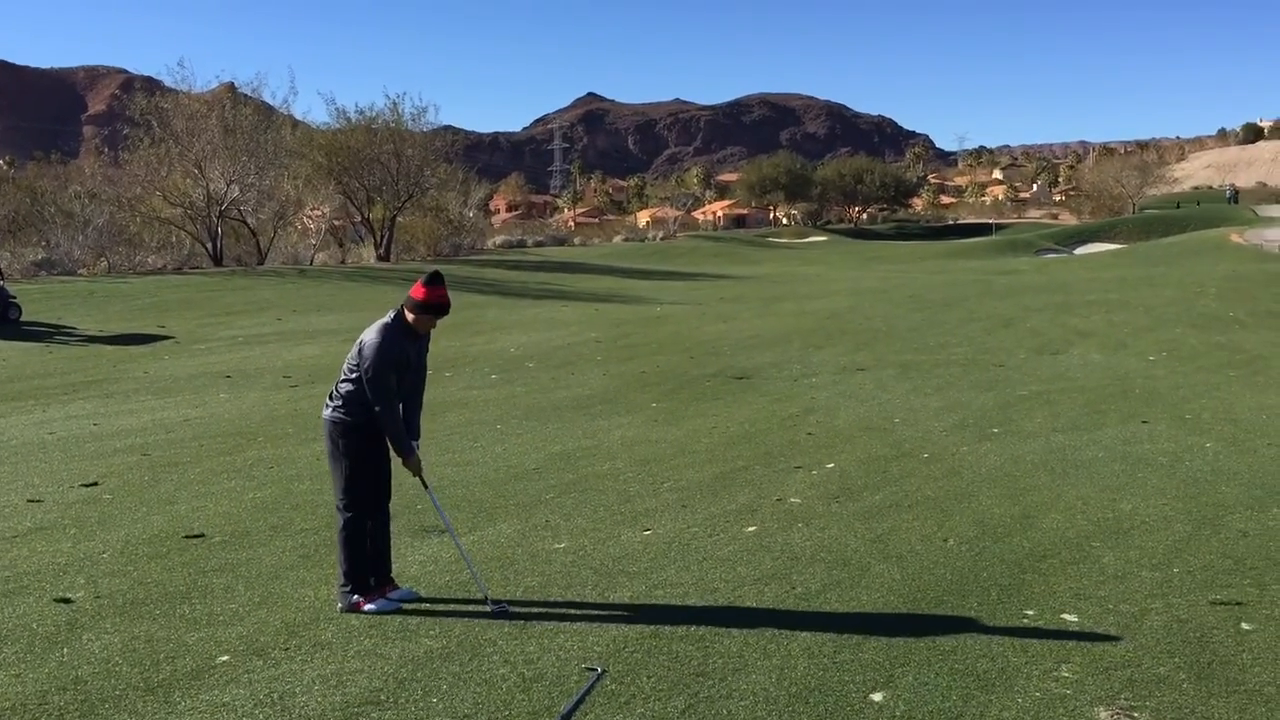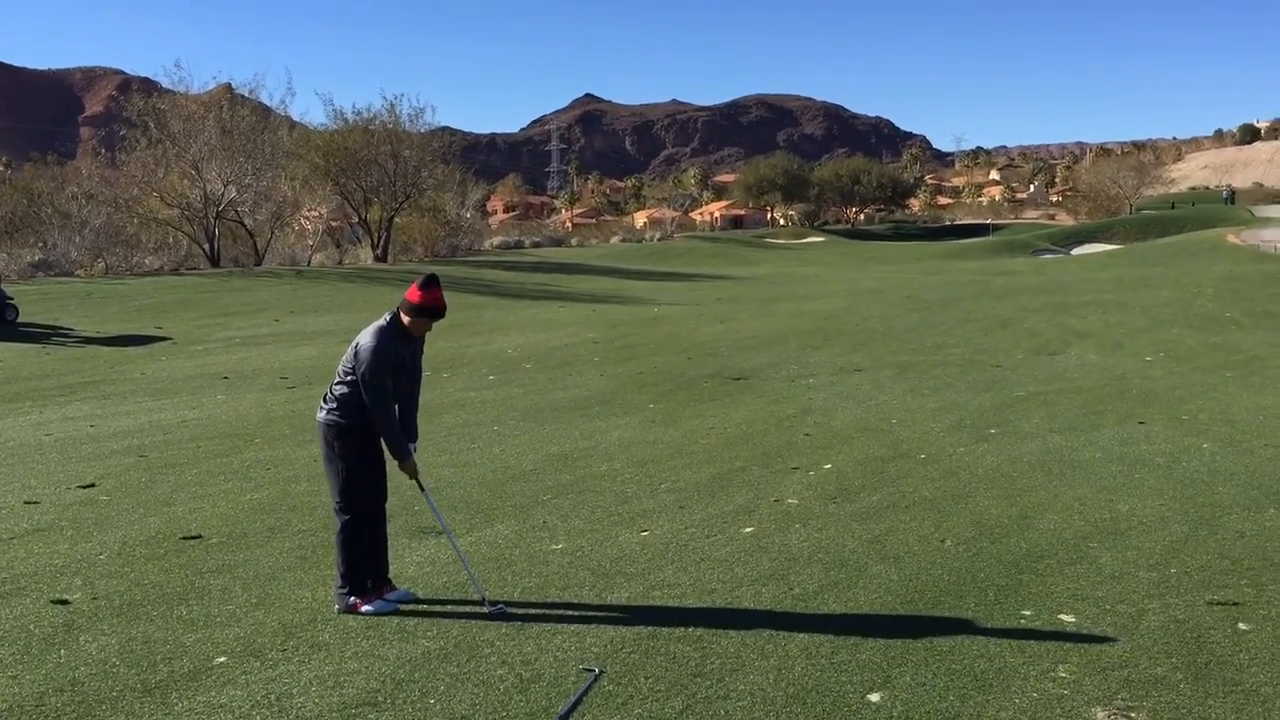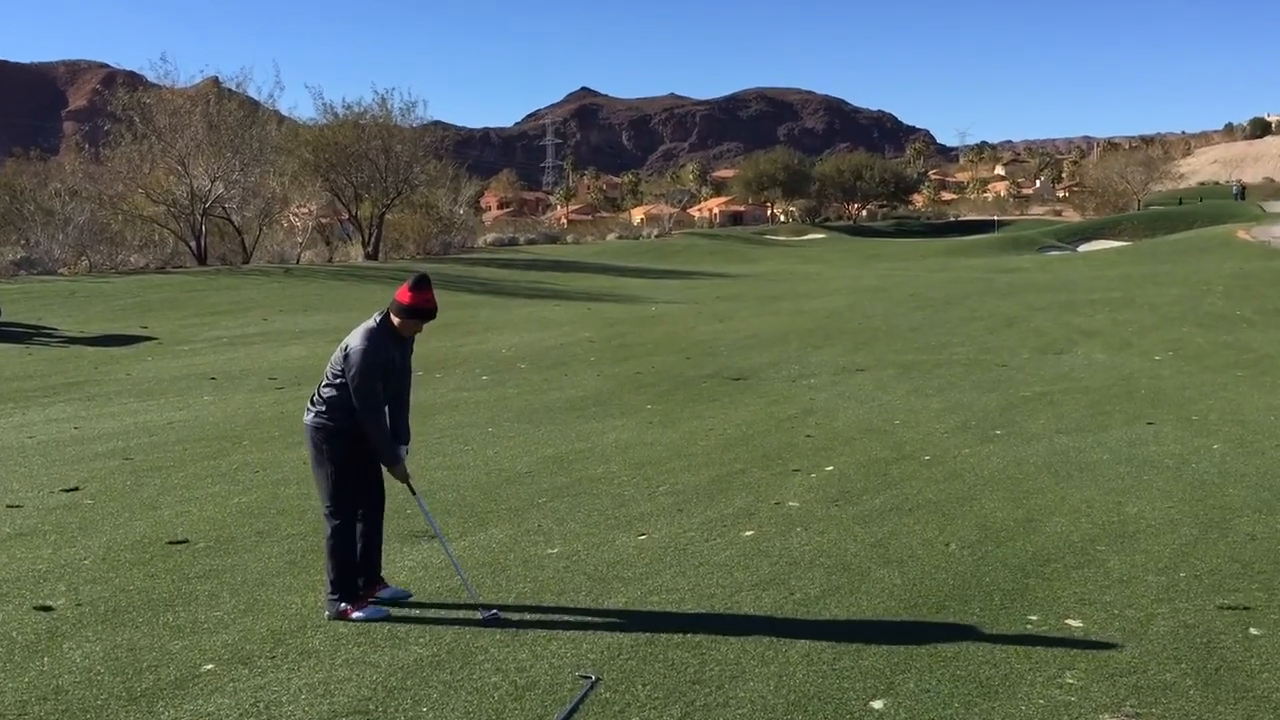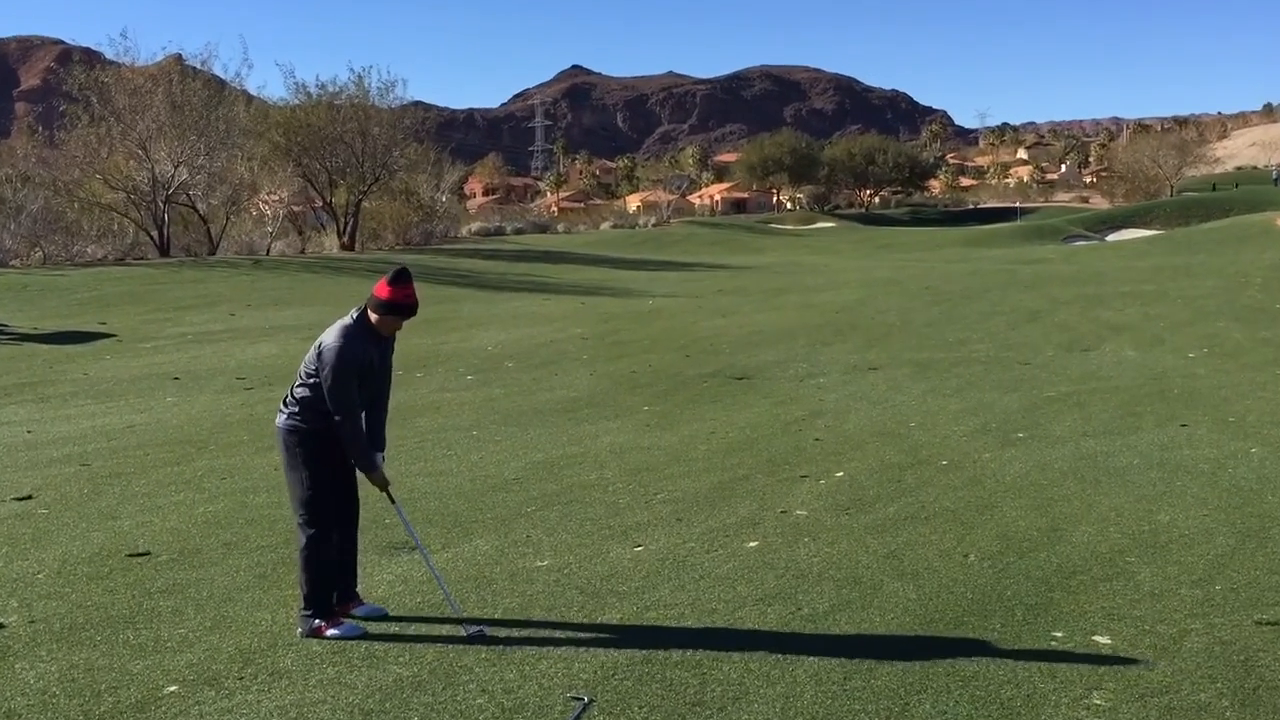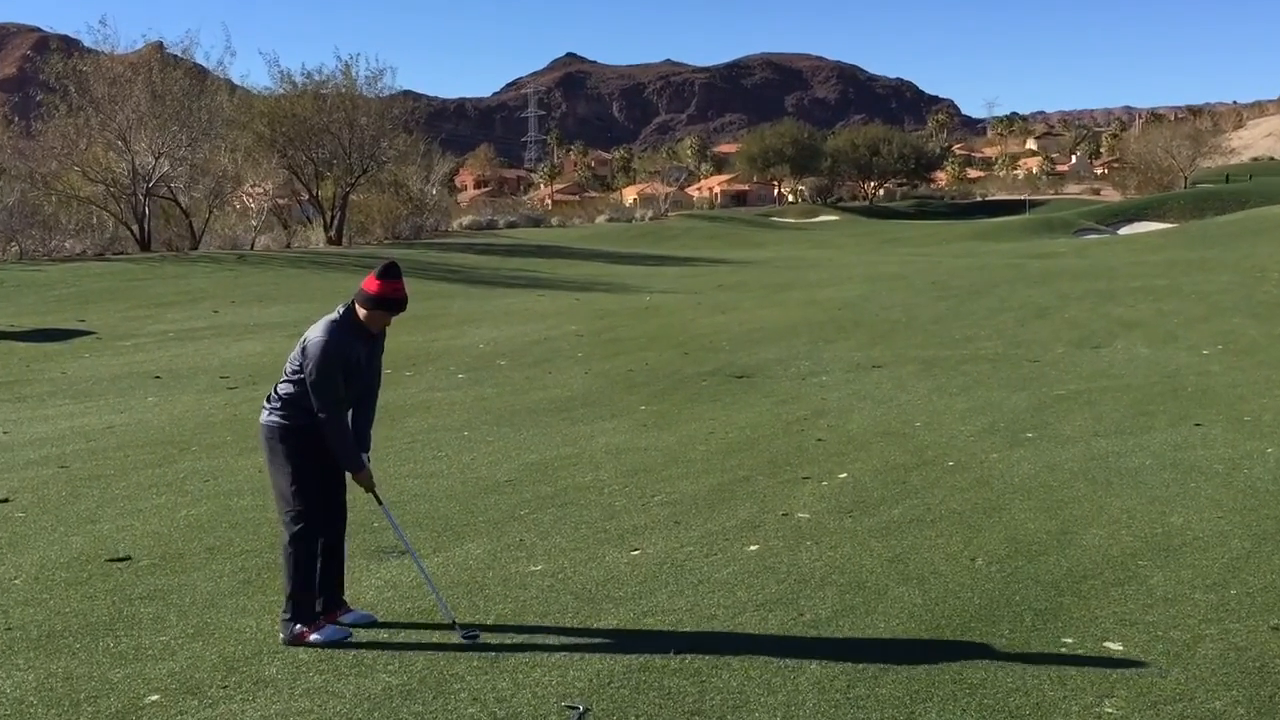
dt=0.2s
person 1, frame 1
left shoulder: (418, 335)
right shoulder: (379, 341)
left elbow: (413, 391)
right elbow: (385, 404)
left wrist: (412, 442)
right wrist: (405, 451)
left hip: (371, 424)
right hip: (347, 424)
left knee: (378, 504)
right knee: (355, 508)
left ankle: (380, 581)
right ankle: (353, 592)
person 1, frame 2
left shoulder: (412, 337)
right shoulder: (376, 344)
left elbow: (409, 392)
right elbow: (381, 406)
left wrist: (409, 443)
right wrist: (402, 454)
left hip: (365, 426)
right hip: (341, 425)
left knee: (375, 505)
right knee: (352, 508)
left ankle: (377, 582)
right ankle: (350, 593)
person 1, frame 3
left shoulder: (401, 338)
right shoulder: (366, 346)
left elbow: (399, 393)
right elbow: (371, 410)
left wrist: (400, 446)
right wrist: (392, 460)
left hip: (355, 428)
right hip: (330, 429)
left knee: (373, 503)
right knee: (343, 513)
left ankle: (369, 582)
right ankle: (341, 599)
person 1, frame 4
left shoulder: (382, 337)
right shoulder: (340, 344)
left elbow: (377, 397)
right elbow: (345, 413)
left wrist: (375, 452)
right wrist: (368, 466)
left hip: (331, 431)
right hip: (303, 432)
left knee: (346, 514)
right knee: (318, 523)
left ankle: (344, 597)
right ankle: (315, 615)
person 1, frame 5
left shoulder: (373, 334)
right shoulder: (326, 340)
left elbow: (366, 395)
right elbow: (329, 411)
left wrist: (360, 452)
right wrist: (354, 465)
left hip: (318, 430)
right hip: (288, 429)
left knee: (333, 516)
right knee: (304, 521)
left ankle: (329, 604)
right ankle: (298, 619)
